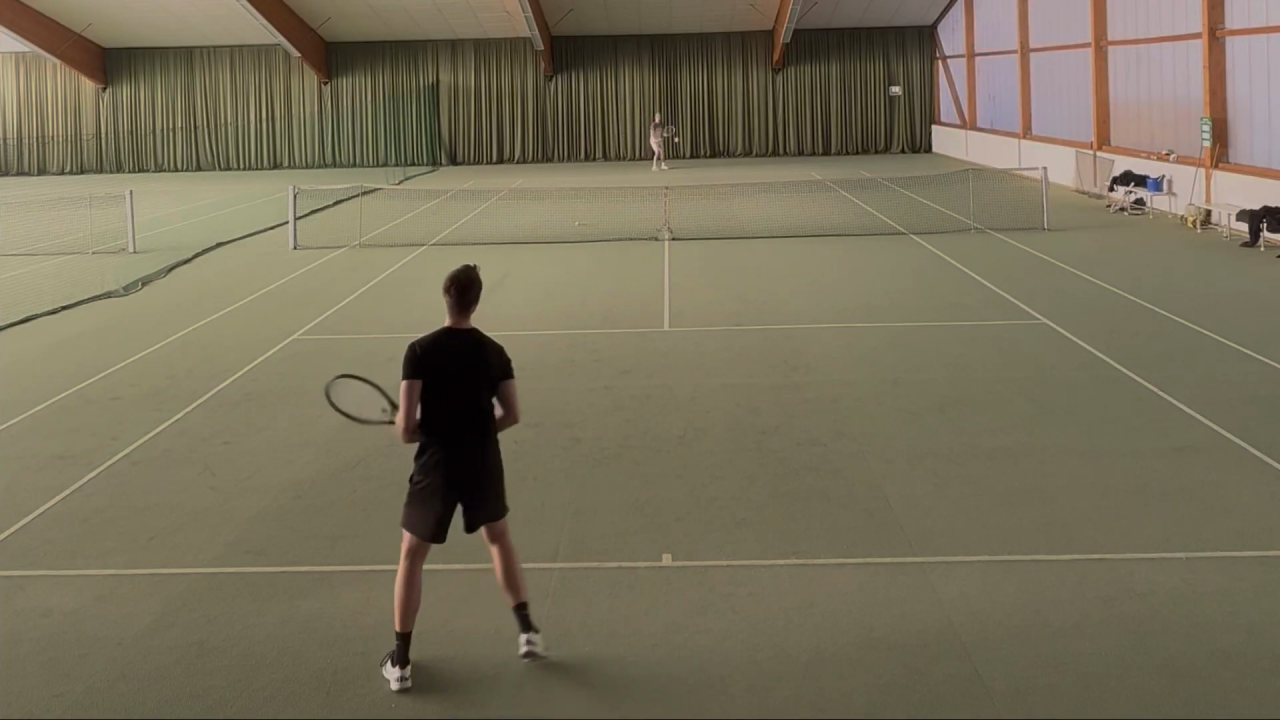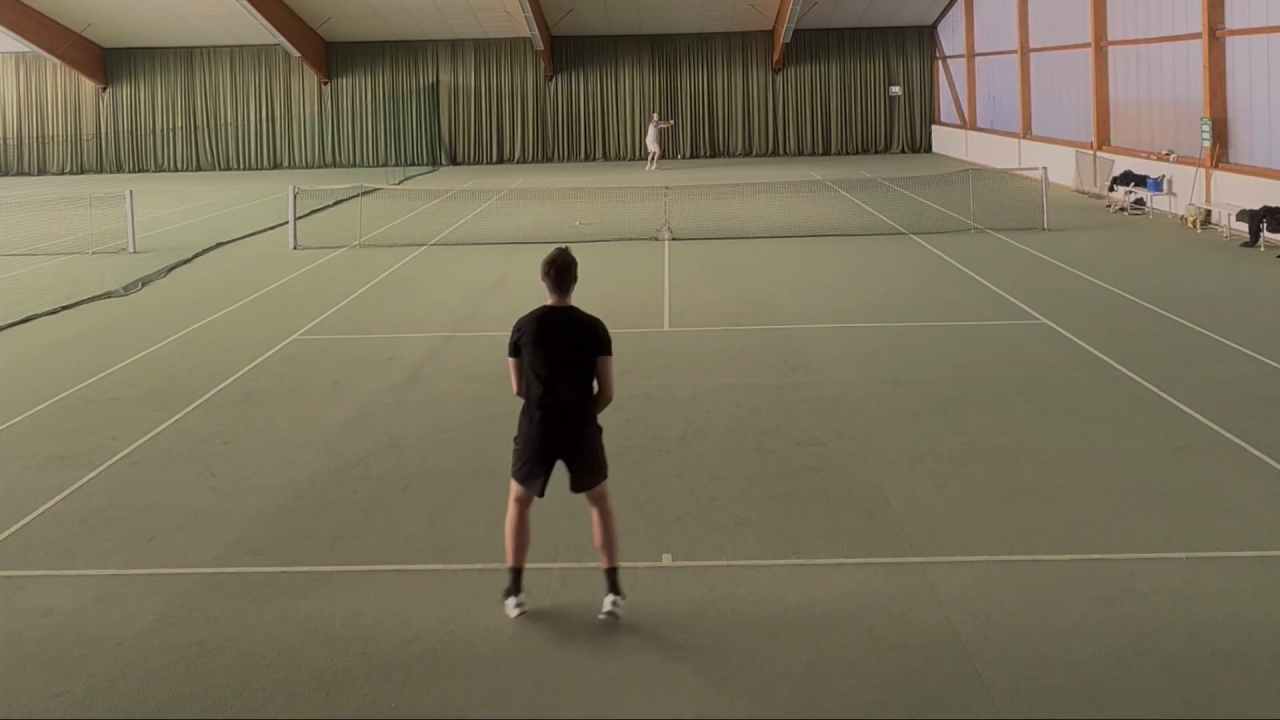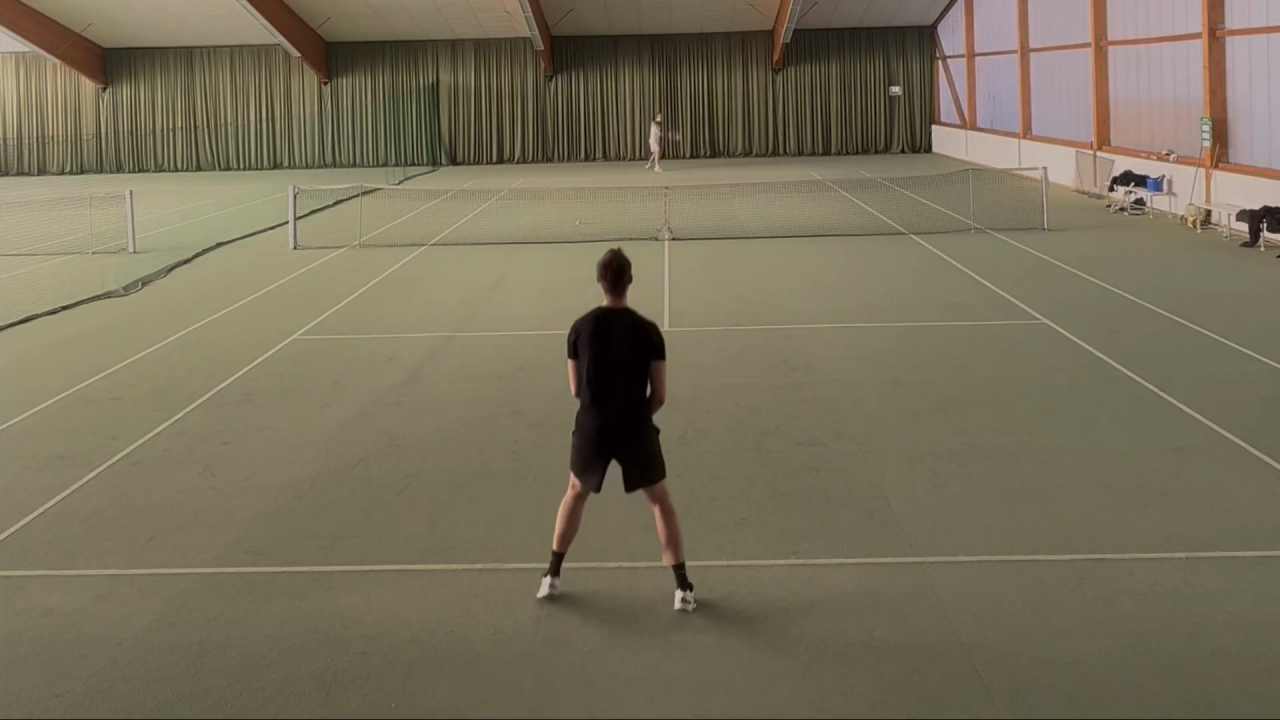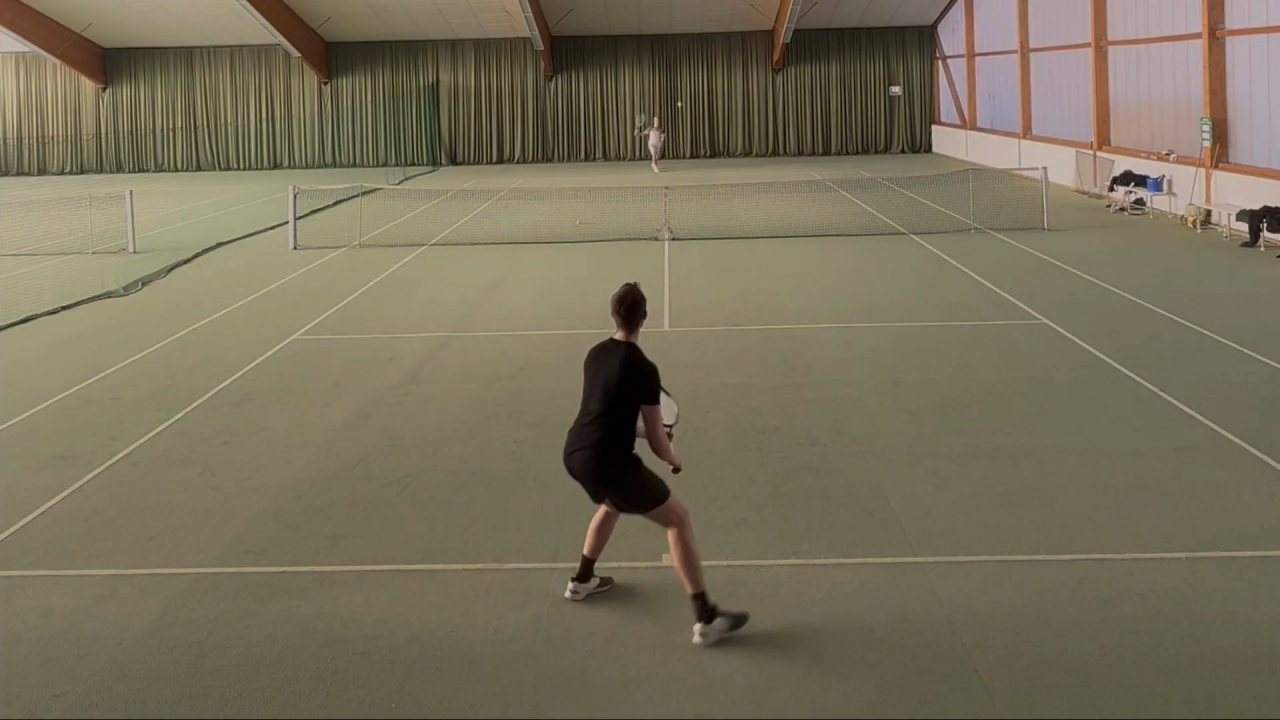
dt=0.5s
person 1, frame 1
left shoulder: (421, 350)
right shoulder: (493, 351)
left elbow: (406, 426)
right elbow: (512, 415)
left wrist: (407, 430)
left hip: (436, 466)
right hip: (483, 463)
left knee: (411, 559)
right knee: (499, 539)
left ankle: (401, 661)
right ankle: (526, 630)
person 1, frame 2
left shoulder: (523, 326)
right shoulder: (594, 329)
left elbow: (518, 389)
right elbow: (607, 393)
left hip: (535, 430)
right hip: (577, 430)
left knee: (519, 503)
right knee: (599, 504)
left ankle: (515, 593)
right ankle: (612, 593)
person 1, frame 3
left shoulder: (580, 328)
right shoulder: (648, 331)
left elbow: (576, 389)
right elbow: (659, 395)
left hip: (591, 428)
right hip: (636, 431)
left knee: (576, 494)
right knee: (661, 501)
left ankle: (552, 576)
right ankle: (683, 587)
person 1, frame 4
left shoulder: (594, 354)
right shoulder: (643, 369)
right elbow: (654, 437)
left wrist: (651, 423)
right wrist: (673, 460)
left hip: (576, 455)
right hip: (608, 460)
left knee: (616, 503)
right knee: (679, 521)
left ankle: (582, 579)
right ankle: (706, 617)
